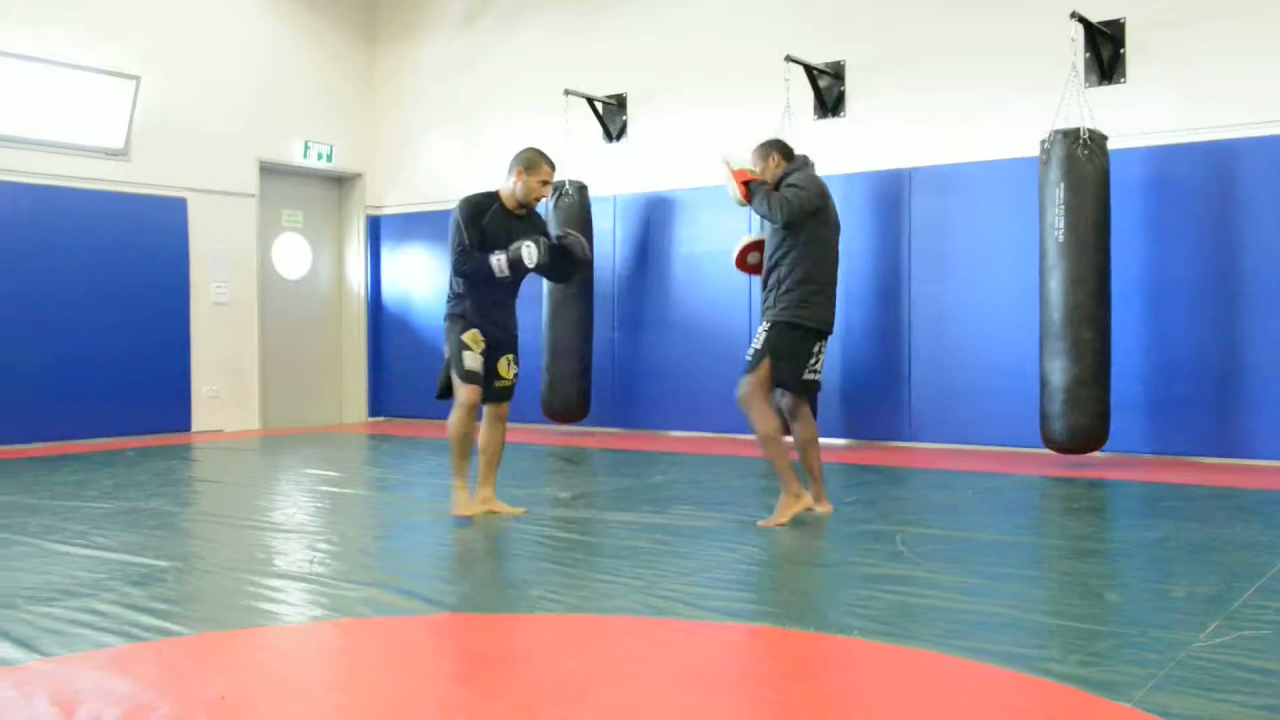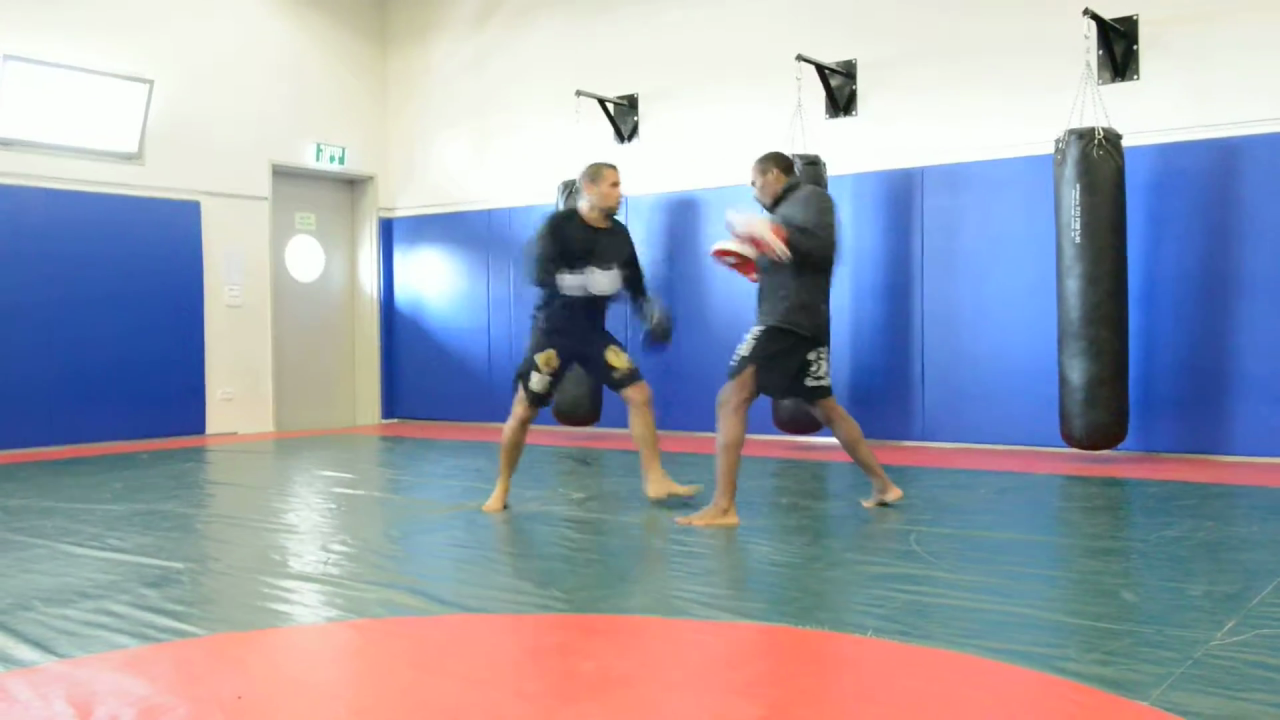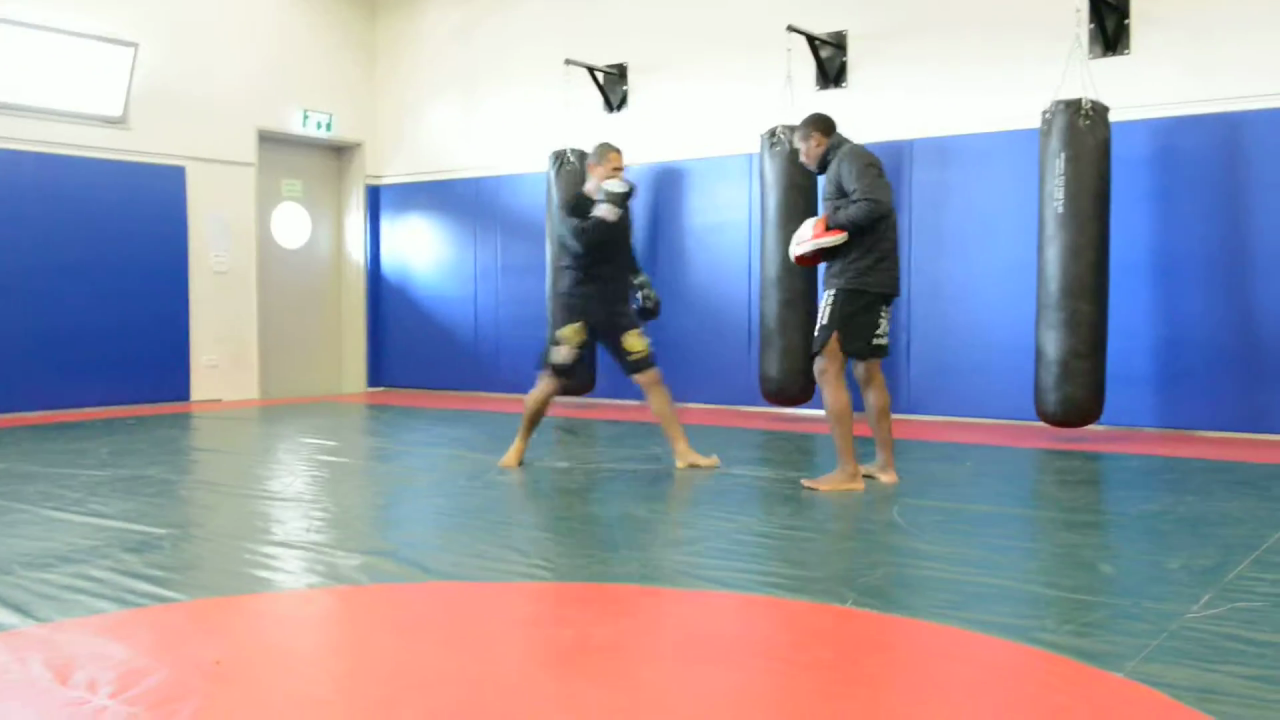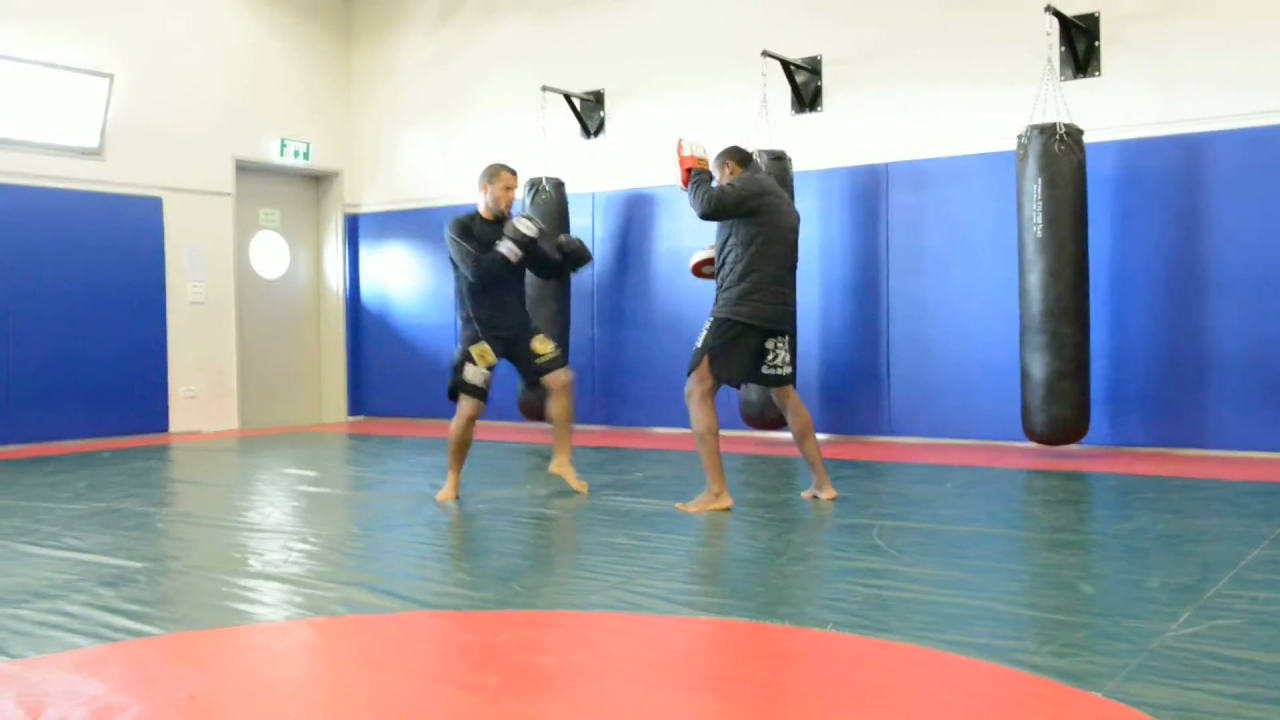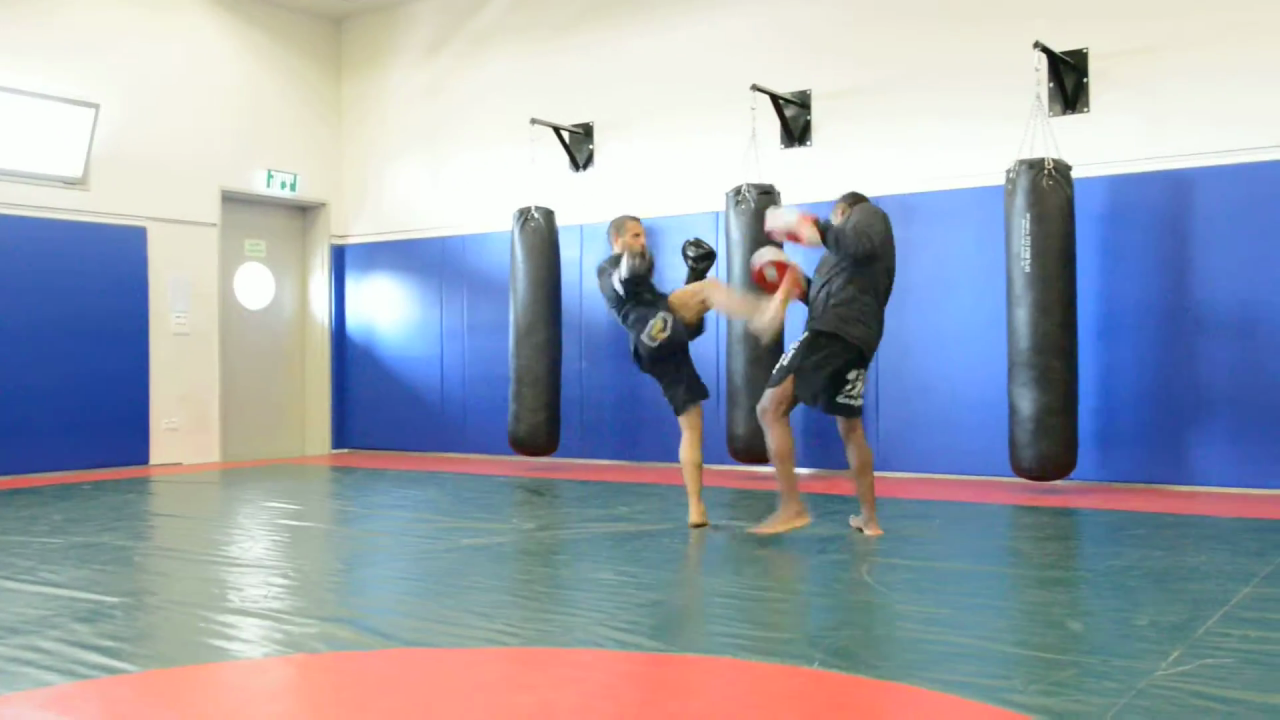
dt=1s
person 1, frame 1
left shoulder: (803, 181)
right shoulder: (801, 188)
left elbow: (782, 212)
left wrist: (753, 188)
right wrist: (768, 259)
left hip: (794, 311)
right hip: (810, 312)
left knee: (751, 393)
right knee: (795, 403)
left ankle: (792, 490)
right ankle: (817, 494)
person 1, frame 2
left shoulder: (810, 197)
right shoulder: (786, 209)
left elbow: (821, 249)
left wrist: (772, 235)
right wrist: (755, 262)
left hip: (785, 321)
right hip: (804, 323)
left knee: (732, 399)
right knee: (825, 408)
left ankle: (723, 505)
right ankle: (883, 484)
person 1, frame 3
left shoulder: (849, 158)
right shoulder: (853, 161)
left elbow: (874, 206)
left wrist: (832, 219)
right wrist: (835, 234)
left hip: (854, 280)
right hip: (876, 279)
left knee: (828, 368)
right knee: (867, 372)
left ankle: (847, 471)
right ankle: (885, 464)
person 1, frame 4
left shoulder: (750, 188)
right shoulder: (783, 201)
left elbow: (706, 206)
left wrist: (695, 174)
left hip: (739, 310)
right hip: (779, 312)
left knee: (698, 391)
right knee: (784, 394)
left ankle: (716, 492)
right ankle: (822, 483)
person 1, frame 5
left shoulder: (870, 215)
right shoulder: (879, 237)
left elbow: (862, 244)
left wrist: (814, 228)
right wrist: (807, 288)
left hip: (831, 331)
right hip: (860, 341)
left knee: (771, 409)
right knee: (850, 426)
left ankle: (791, 508)
right ankle: (868, 516)
person 2, frame 1
left shoulder: (533, 222)
right shoulder: (472, 209)
left elbow: (555, 273)
right elbow: (460, 266)
left wrist: (572, 255)
right wrist: (510, 260)
left hip: (504, 324)
right hip: (467, 318)
left knee: (497, 410)
right knee: (468, 397)
left ankle: (486, 493)
right ankle: (460, 484)
person 2, frame 2
left shoulder: (618, 232)
right shoulder: (559, 224)
left elbow: (634, 281)
right elbow: (541, 275)
left wrist: (653, 312)
right wrist: (587, 280)
left hip: (592, 332)
right hip: (555, 331)
left knee: (640, 396)
right knee: (522, 414)
left ankle: (657, 481)
right ankle: (501, 488)
person 2, frame 3
left shoulder: (620, 207)
right shoulder: (572, 206)
right elbow: (584, 242)
left wrist: (639, 284)
right wrist: (608, 204)
left hip: (616, 309)
right hip: (579, 307)
left knee: (650, 377)
right knee: (549, 385)
left ankle: (682, 450)
right ankle: (520, 445)
person 2, frame 4
left shoulder: (517, 225)
right shoulder: (460, 228)
left elbow: (550, 269)
right elbow: (478, 271)
left wrist: (570, 257)
right wrist: (513, 243)
left hip: (518, 324)
right hip: (481, 330)
left knee: (561, 383)
right knee: (468, 409)
left ankle: (561, 461)
right ankle: (451, 481)
person 2, frame 5
left shoulder: (631, 267)
right shoulder: (611, 266)
right elbow: (615, 291)
left wrist: (696, 270)
right wrist: (624, 276)
left hip: (656, 348)
right hip: (659, 330)
left knee: (692, 427)
right knee: (707, 289)
left ankle: (695, 509)
right ankle: (764, 316)
